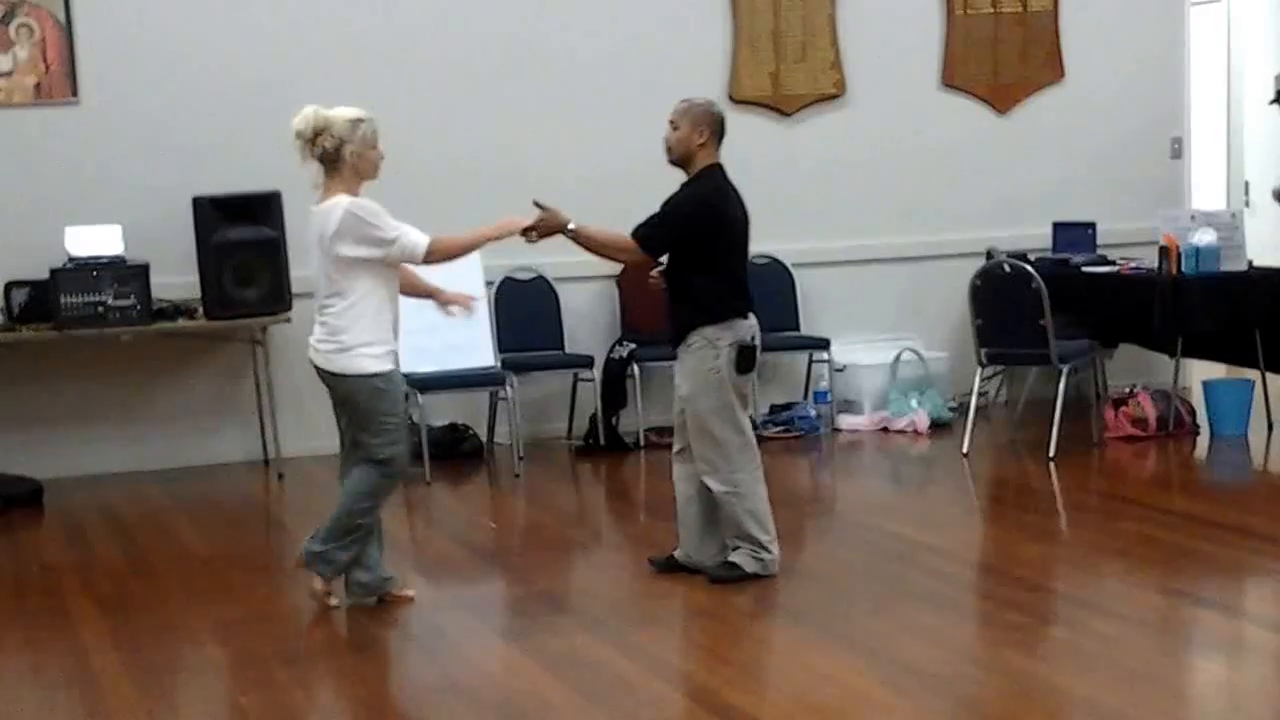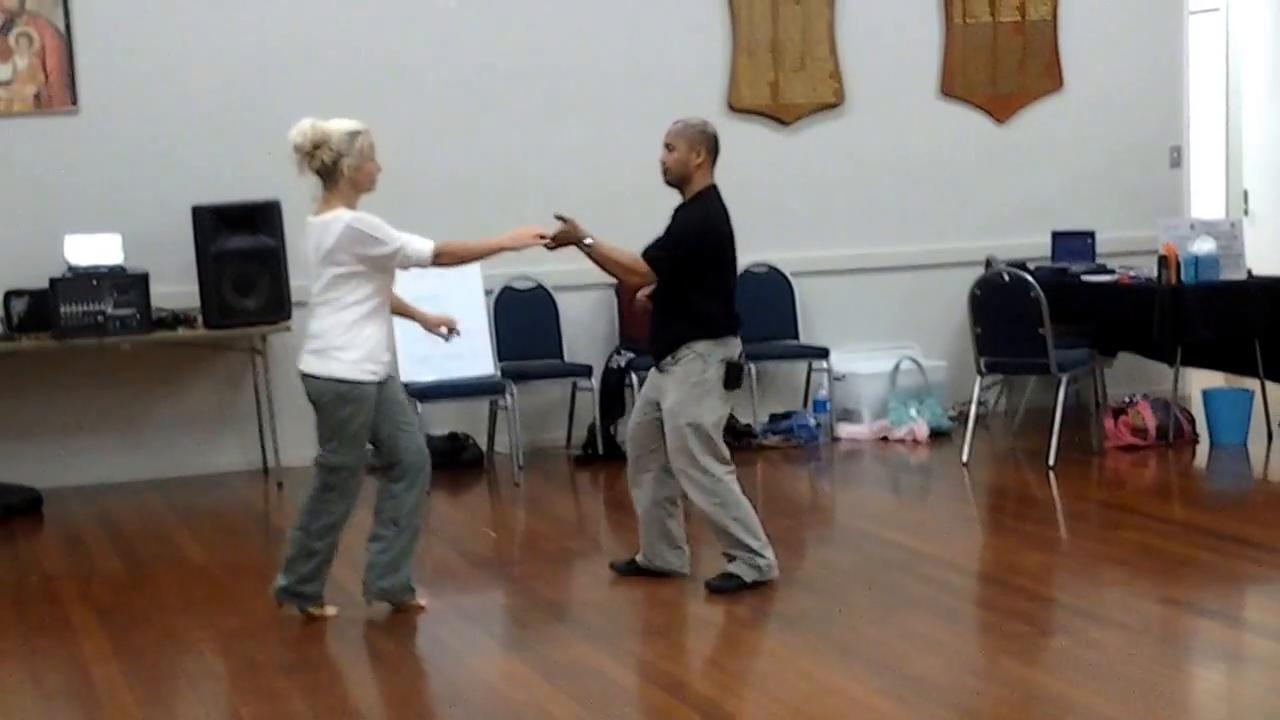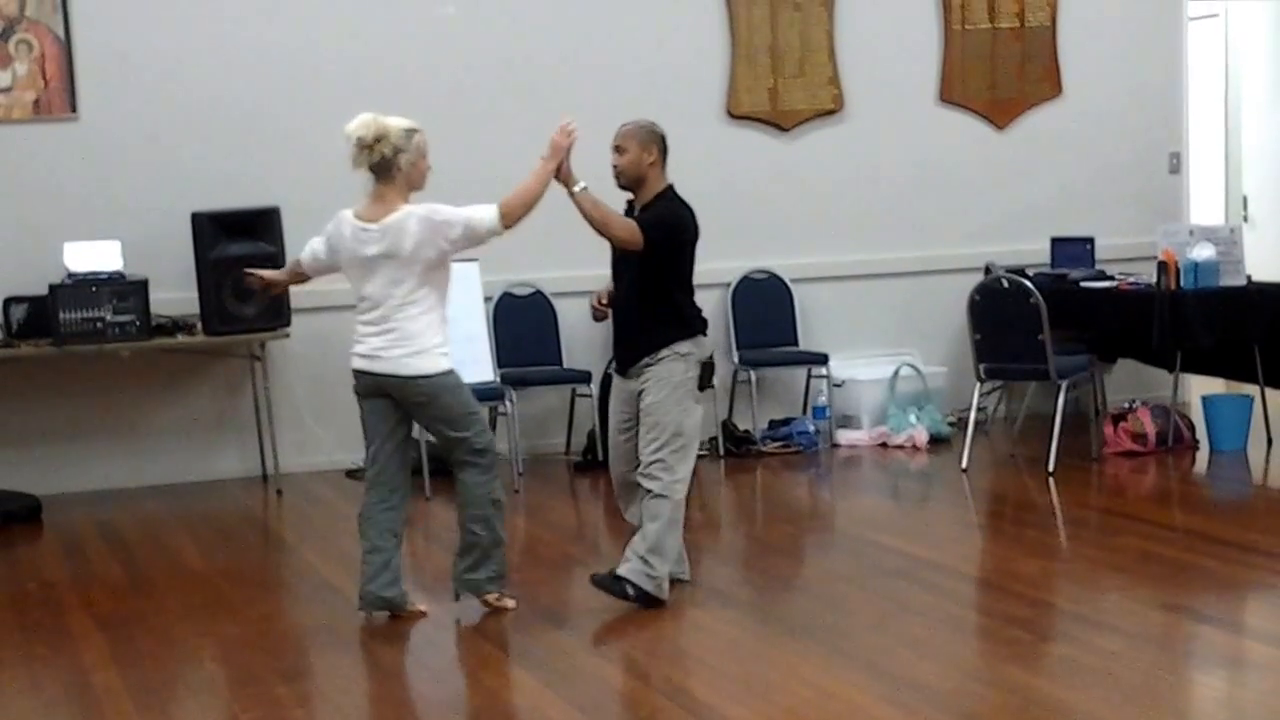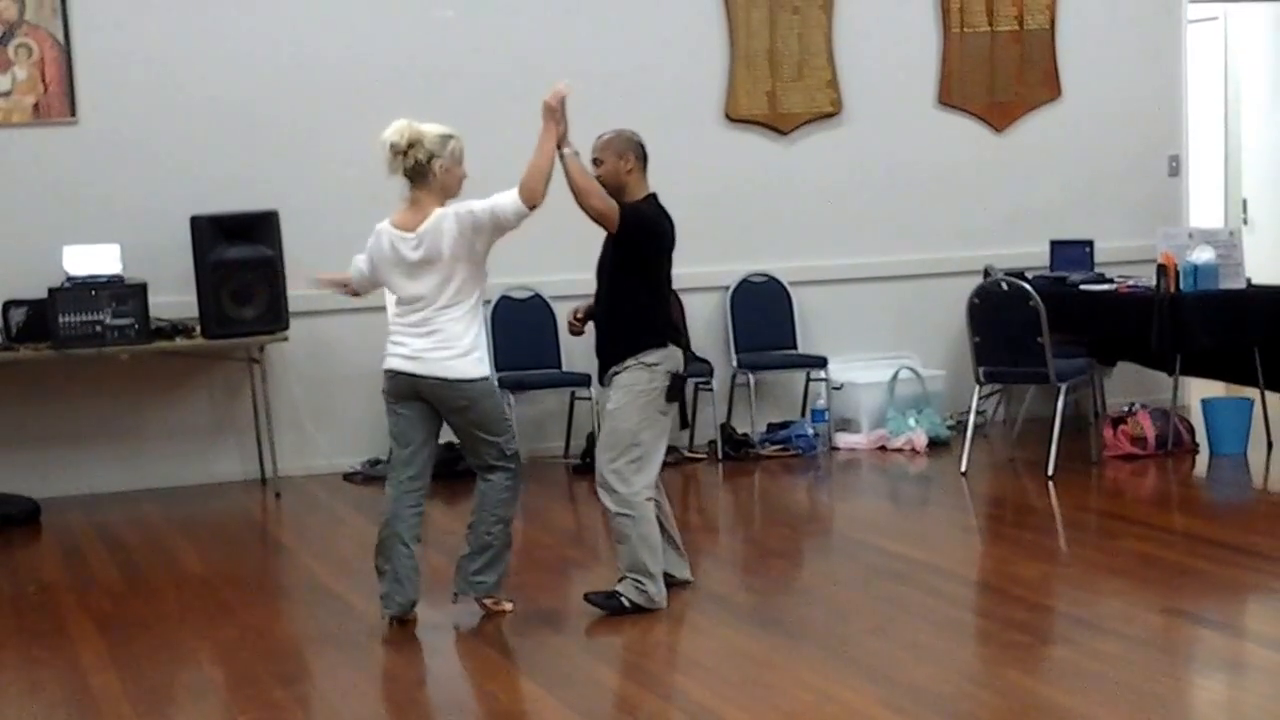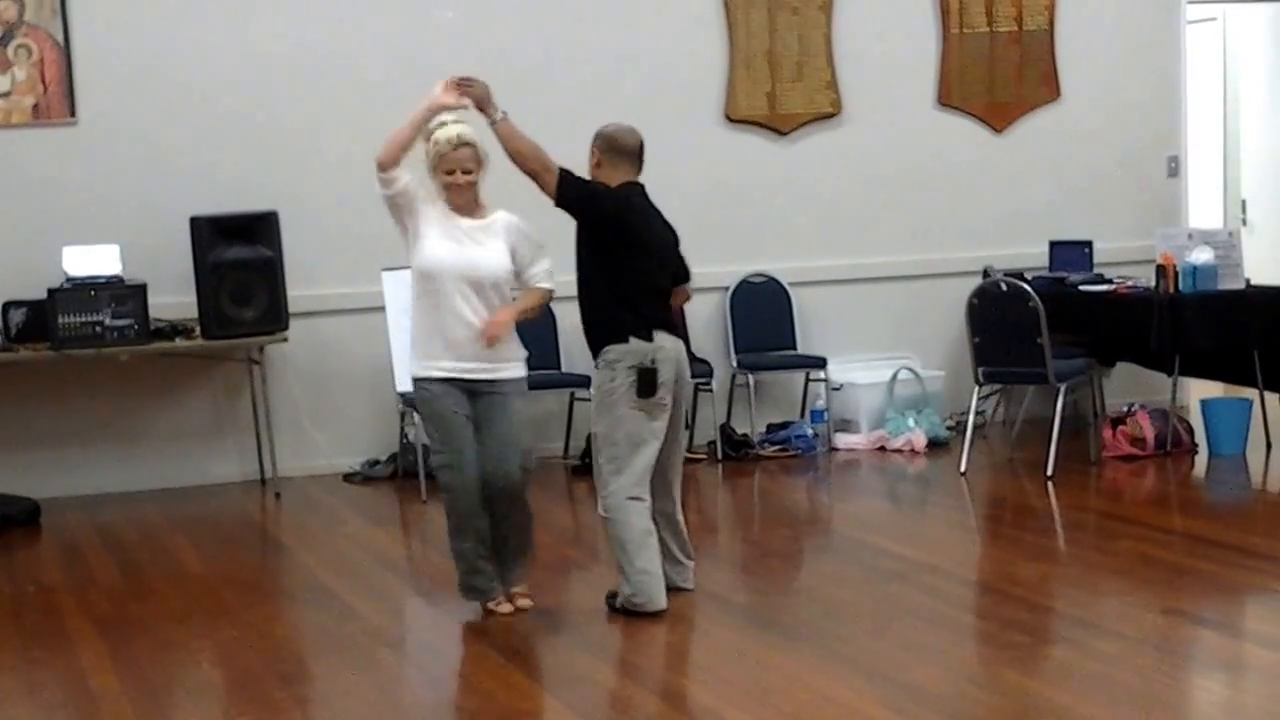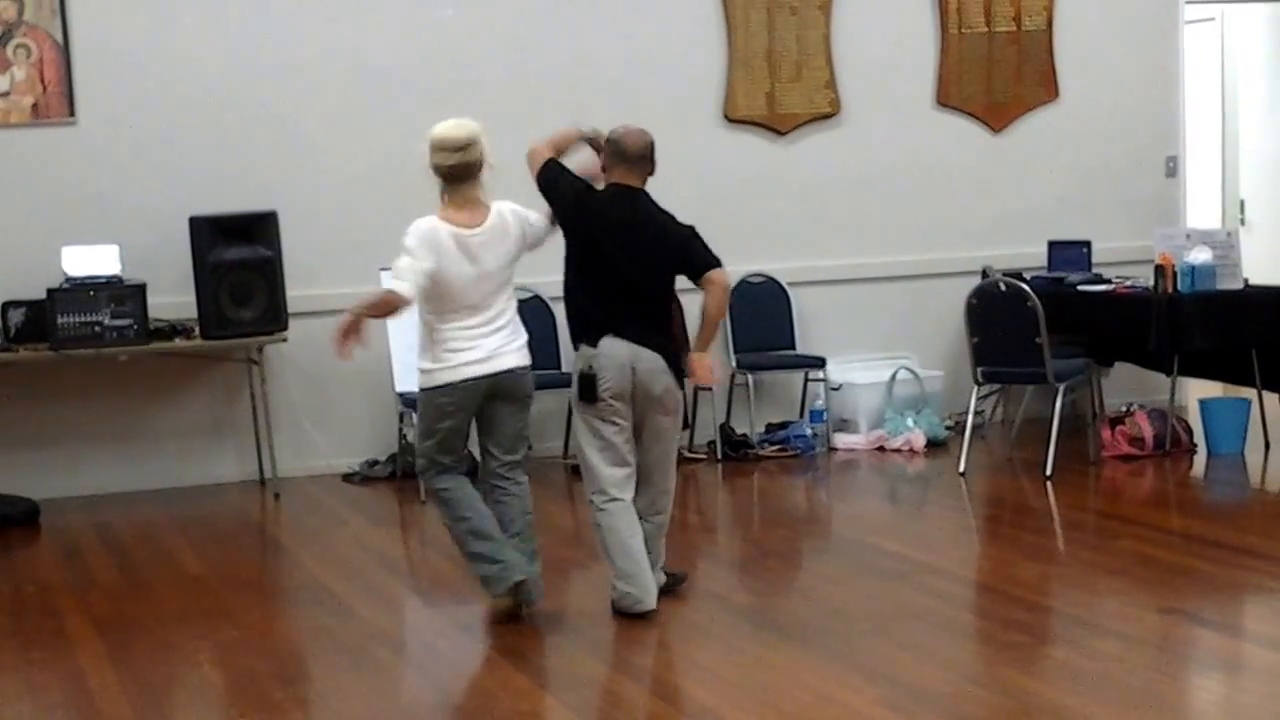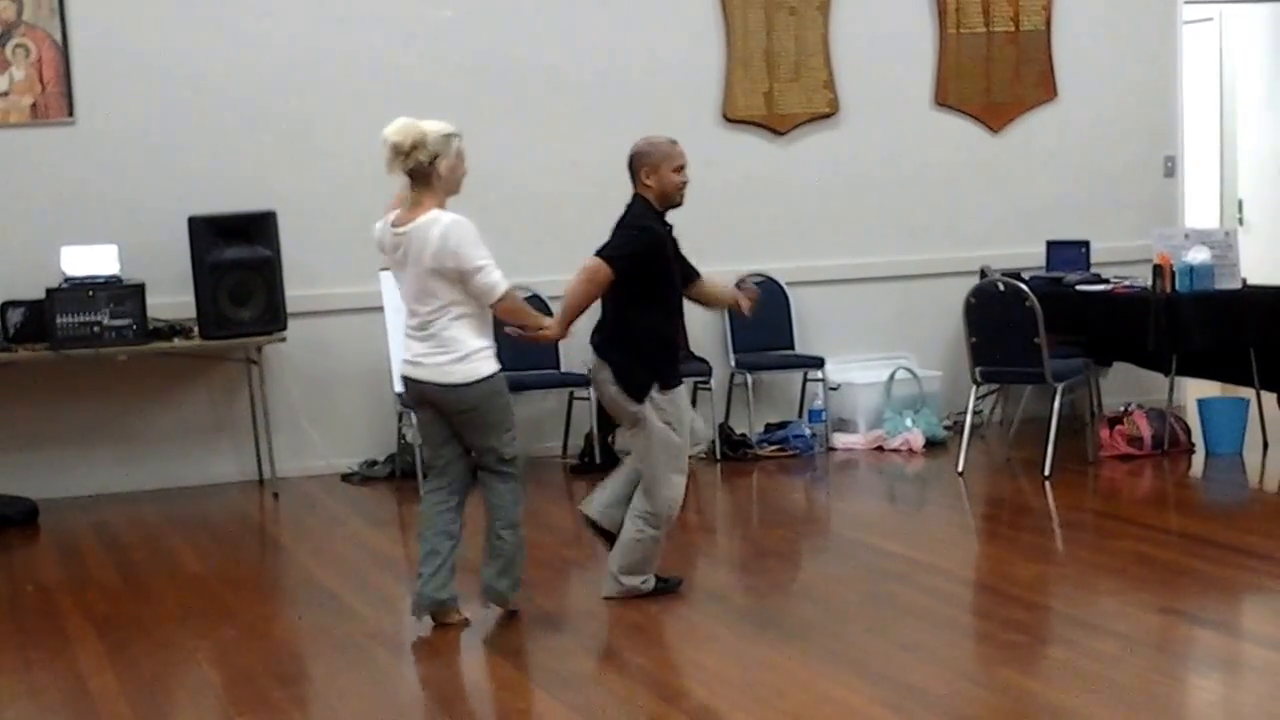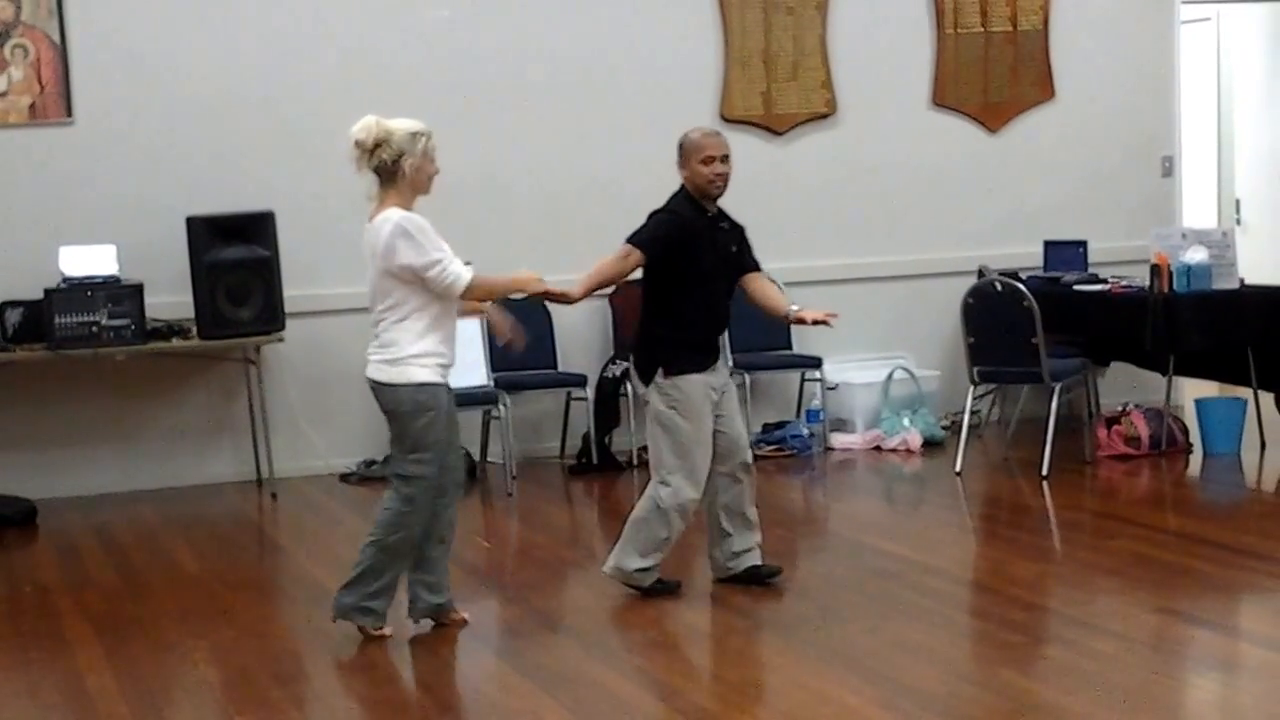
dt=0.4s
person 1, frame 1
left shoulder: (333, 210)
right shoulder: (354, 212)
left elbow: (391, 269)
right elbow: (429, 250)
left wrist: (438, 294)
right wrist: (497, 230)
left hip: (343, 357)
right hip: (359, 361)
left knee: (368, 460)
right knee: (384, 461)
left ankle: (365, 577)
right ankle: (323, 556)
person 1, frame 2
left shoulder: (335, 225)
right shoulder: (352, 227)
right elbow: (435, 254)
left wrist: (421, 317)
right wrist: (507, 241)
left hip: (367, 372)
right hip: (340, 374)
left knee: (410, 460)
right knee: (338, 480)
left ankle: (389, 579)
right ankle: (299, 587)
person 1, frame 3
left shoulder: (347, 224)
right shoulder: (426, 223)
left elbow: (302, 267)
right elbow: (506, 215)
left wrist: (275, 277)
right wrist: (549, 163)
left hip: (370, 368)
right hip: (420, 368)
left knee: (385, 474)
right knee: (478, 459)
left ankle: (382, 589)
right ankle: (482, 580)
person 1, frame 4
left shoulder: (385, 233)
right shoulder: (463, 222)
left elbow: (357, 281)
right elbow: (531, 195)
left wrist: (331, 280)
right wrist: (550, 128)
left hip: (403, 373)
right hip: (457, 374)
left knee: (406, 480)
right knee: (500, 465)
left ankle: (398, 597)
right ankle: (480, 582)
person 1, frame 5
left shoulder: (507, 227)
right shoulder: (418, 213)
left elbow: (541, 285)
right elbow: (386, 162)
left wrist: (510, 312)
right wrist: (431, 108)
left hip: (498, 371)
right hip: (439, 373)
left knee: (506, 474)
right knee: (461, 477)
left ankle: (512, 569)
right ankle: (482, 583)
person 1, frame 6
left shoulder: (425, 233)
right shoulder: (509, 218)
left elbow: (395, 300)
right elbow: (547, 224)
left wrist: (356, 317)
left hip: (452, 375)
right hip: (513, 365)
left knee: (442, 472)
right knee: (508, 472)
left ankle: (502, 571)
right ankle: (519, 579)
person 1, frame 7
left shoulder: (395, 226)
right shoulder: (451, 227)
right elbow: (498, 298)
left wrist: (412, 193)
right wrist: (542, 323)
left hip: (419, 375)
right hip: (467, 374)
left knee: (444, 479)
right knee: (499, 470)
left ankle: (436, 593)
right ankle: (501, 584)
person 1, frame 8
left shoulder: (386, 224)
right shoulder: (404, 226)
right elbow: (463, 286)
left wrist: (486, 312)
right wrist: (521, 282)
left hip: (411, 374)
right hip: (411, 378)
left knee: (444, 481)
right knee: (415, 488)
left ankle: (431, 598)
right ankle: (360, 602)
person 2, frame 1
left shoulder: (700, 198)
right shoulder: (714, 192)
left elbow: (631, 248)
left wrist: (566, 226)
right wrist: (671, 272)
left hip: (715, 339)
right hip: (710, 336)
left knee: (722, 451)
right knee: (691, 450)
left ankle: (756, 551)
right ankle: (700, 549)
person 2, frame 2
left shoulder: (700, 219)
right shoulder: (696, 213)
left elbow: (639, 271)
left wrist: (583, 240)
right wrist: (659, 290)
left hip: (700, 357)
right hip: (674, 358)
left knee: (700, 466)
right knee: (646, 456)
left ankle: (753, 559)
right ankle: (661, 554)
person 2, frame 3
left shoulder: (673, 215)
right shoulder: (633, 212)
left elbow: (624, 237)
left wrist: (573, 184)
right wrist: (610, 295)
left hip: (670, 358)
right hip: (630, 360)
left knee: (662, 469)
right knee: (626, 470)
left ankle: (646, 575)
right ankle: (663, 561)
person 2, frame 4
left shoulder: (650, 221)
right shoulder: (626, 227)
left elbow: (596, 208)
left wrist: (564, 146)
right wrist: (590, 310)
left hip: (645, 366)
right hip: (626, 365)
left knee: (620, 478)
right knee: (636, 476)
left ankle: (643, 587)
right ankle: (669, 564)
person 2, frame 5
left shoulder: (605, 206)
right shoulder: (654, 219)
left elbow: (538, 167)
right elbow: (680, 288)
left wrist: (490, 110)
left hip: (629, 358)
right hip: (664, 351)
left knee: (620, 482)
right knee: (660, 475)
left ankle: (643, 591)
right ankle: (675, 569)
person 2, frame 6
left shoulder: (582, 207)
right shoulder: (671, 229)
left elbow: (539, 155)
right elbow: (717, 284)
left wrist: (580, 135)
right wrist: (699, 351)
left hip: (599, 360)
right hip: (657, 360)
left knee: (611, 486)
right knee: (656, 482)
left ankle: (636, 592)
right ankle: (650, 576)
person 2, frame 7
left shoulder: (649, 225)
right shoulder: (643, 230)
left elbow: (691, 285)
right elbow: (595, 272)
left wrist: (730, 298)
right wrist: (560, 326)
left hip: (623, 368)
right hip: (643, 374)
left knee: (656, 459)
right knee: (664, 481)
left ankle: (608, 511)
right ankle: (631, 577)
person 2, frame 8
left shoulder: (728, 228)
right shoulder: (674, 220)
left elbow: (752, 280)
right elbow: (628, 257)
left wrist: (793, 312)
right wrist: (579, 291)
left hip: (710, 363)
right hip: (672, 368)
left knee: (733, 462)
right knee: (682, 478)
left ankle: (737, 558)
right ankle: (634, 564)
